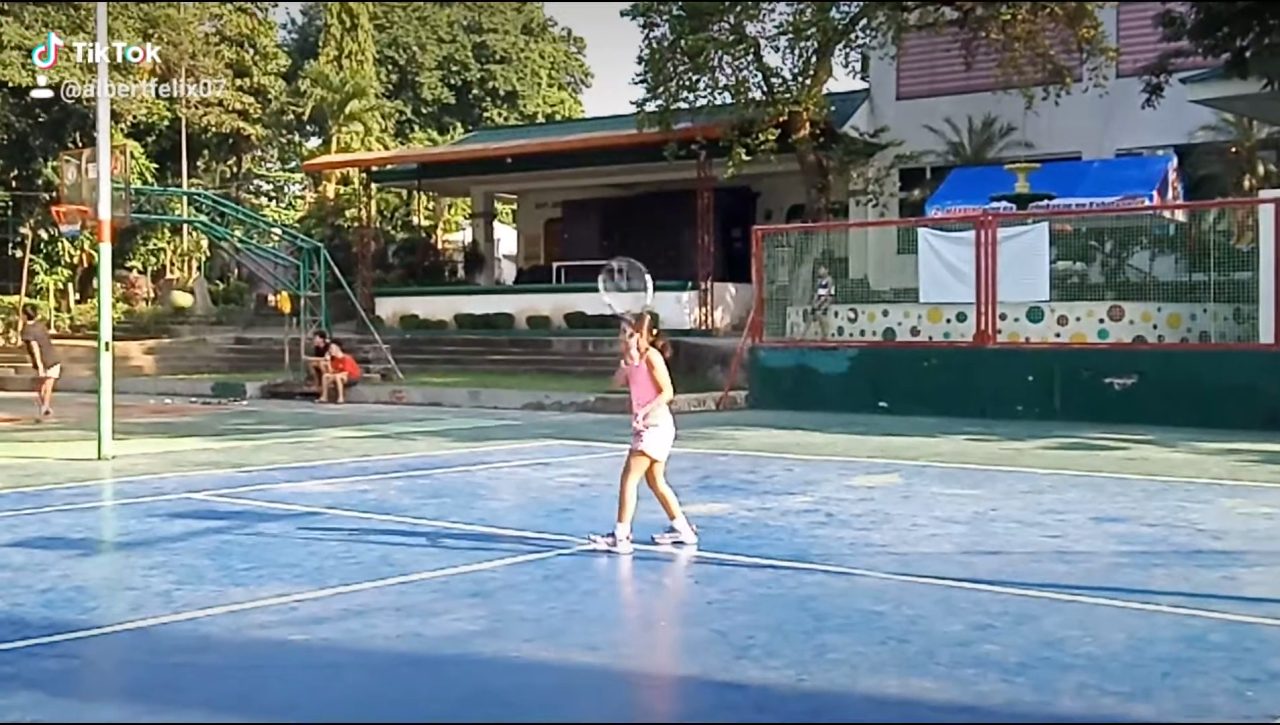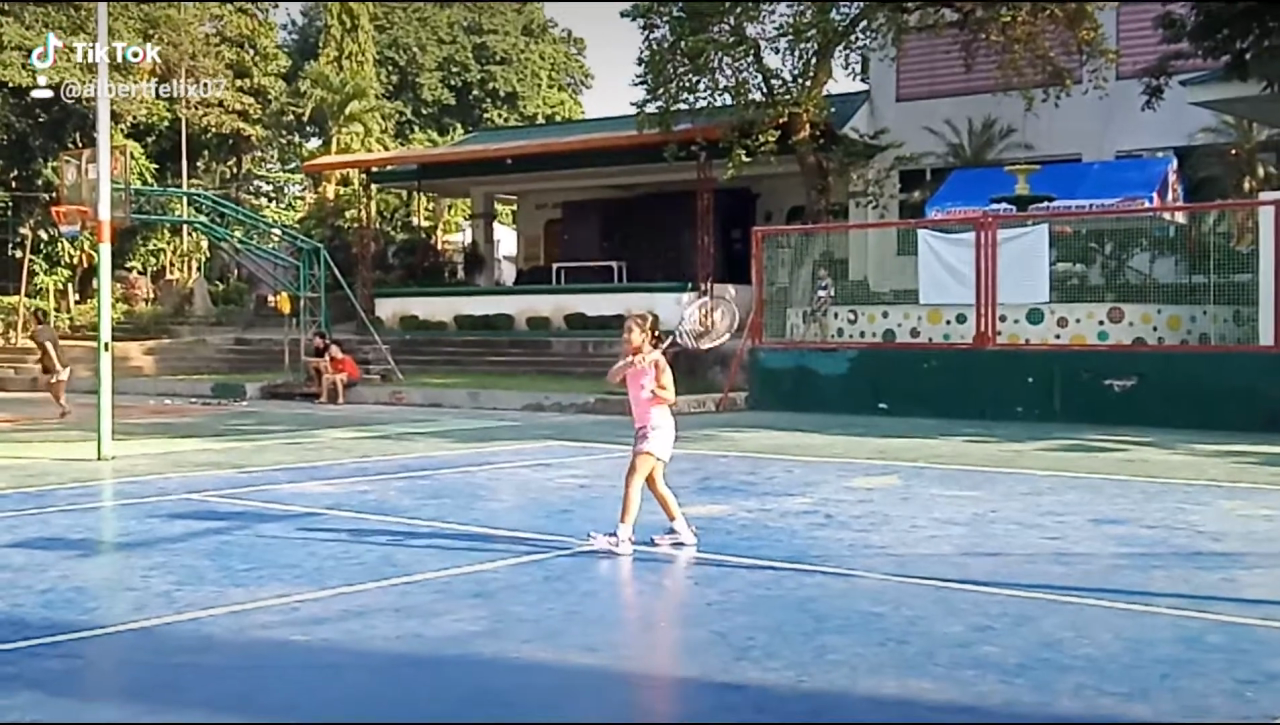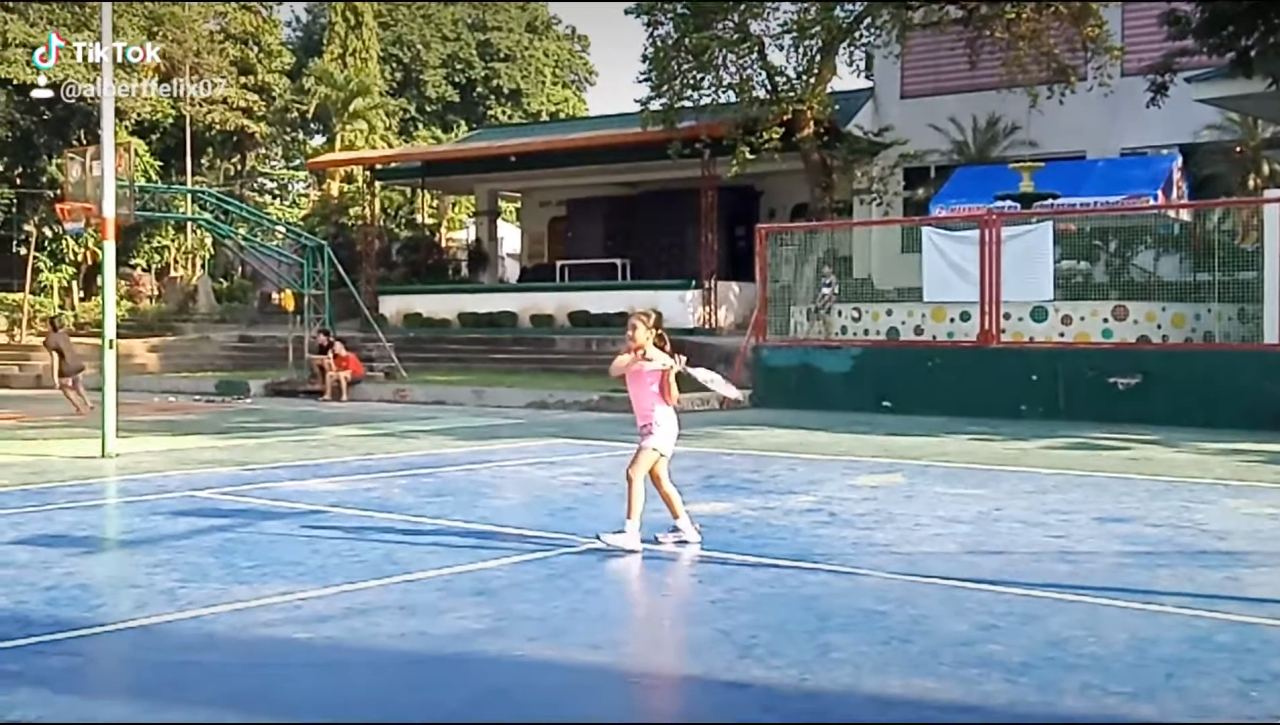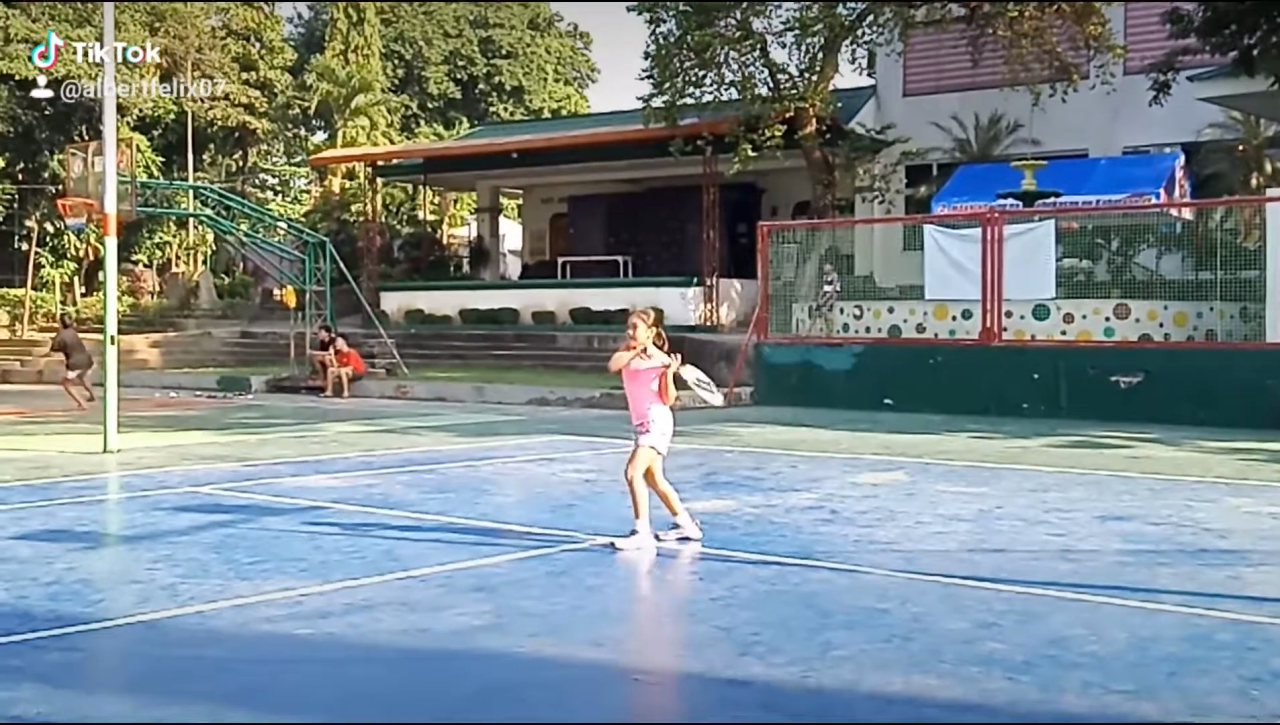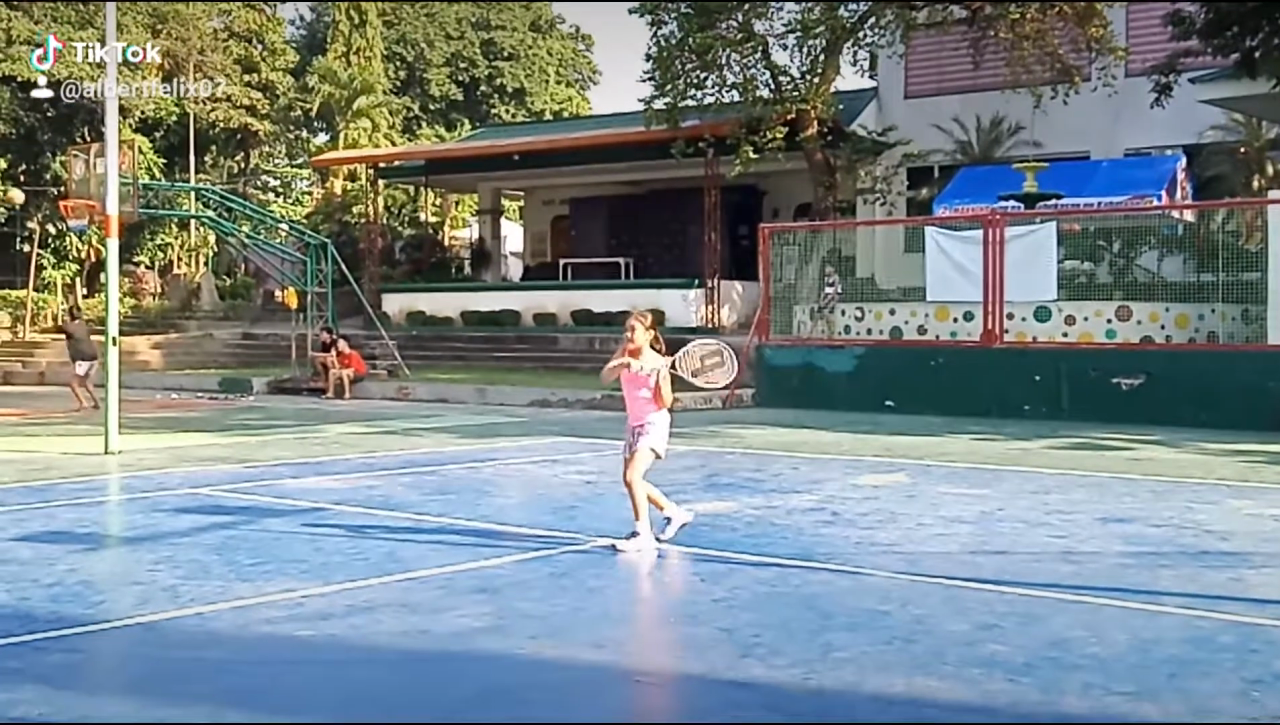
dt=0.1s
person 1, frame 1
left shoulder: (652, 357)
right shoulder: (635, 358)
left elbow: (667, 392)
right elbow: (620, 380)
left wrist: (647, 410)
right wrist: (628, 363)
left hip: (655, 426)
right hip: (647, 427)
left knee: (629, 479)
right knee: (655, 481)
left ankle: (621, 537)
right ankle: (682, 529)
person 1, frame 2
left shoulder: (660, 360)
right shoulder: (630, 358)
left elbow: (670, 398)
right elbow: (612, 378)
left wrist: (652, 388)
right wrist: (633, 361)
left hip: (657, 427)
right hip: (644, 428)
left knee: (634, 480)
right knee: (654, 482)
left ankle: (622, 537)
right ankle: (681, 530)
person 1, frame 3
left shoulder: (663, 360)
right shoulder: (632, 354)
left elbow: (672, 399)
right elbow: (614, 370)
left wrist: (671, 375)
right wrist: (639, 358)
left hip: (660, 424)
right hip: (646, 425)
left knee: (634, 473)
right knee: (660, 480)
left ankle: (632, 533)
right ankle: (685, 528)
person 1, frame 4
left shoulder: (663, 359)
right shoulder: (628, 350)
left elbow: (668, 400)
right elbow: (612, 366)
left wrist: (670, 374)
right wrist: (637, 353)
left hip: (656, 423)
right hip: (639, 424)
left knee: (632, 473)
right knee: (654, 480)
left ankle: (643, 532)
right ankle: (686, 524)
person 1, frame 5
left shoulder: (659, 362)
right shoulder: (623, 356)
left elbow: (665, 403)
right elbow: (605, 377)
left wrist: (661, 378)
right wrist: (625, 364)
left hip: (653, 425)
right hip: (635, 425)
left knee: (631, 477)
right knee: (634, 480)
left ankle: (643, 534)
right ankle: (675, 514)
